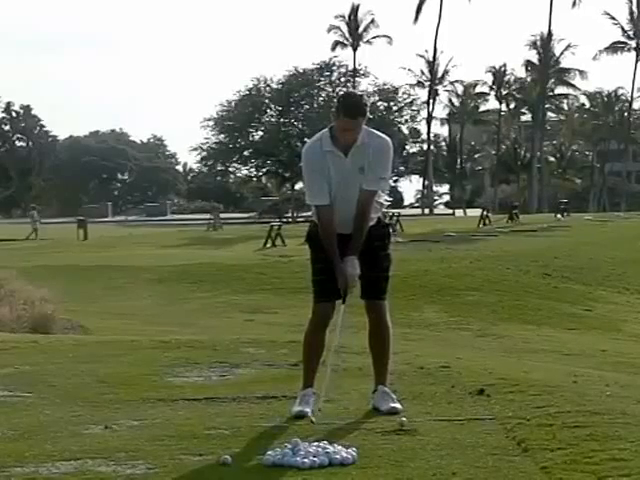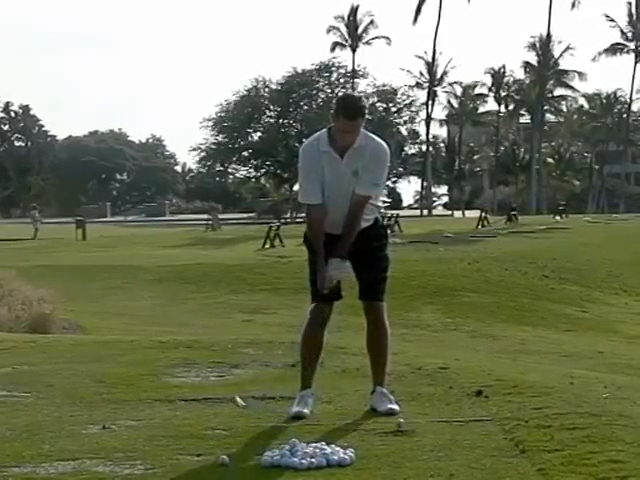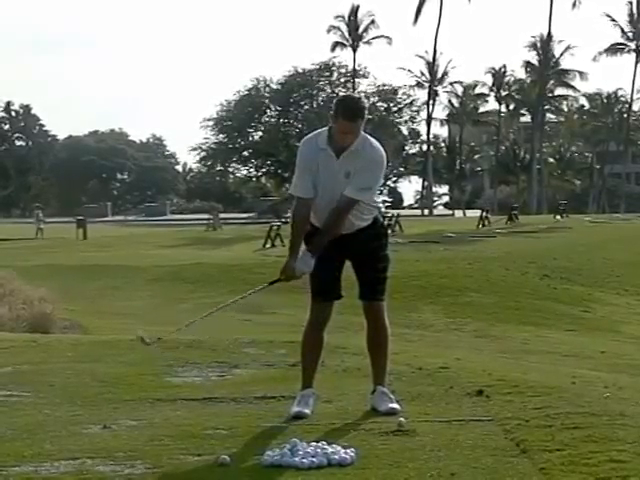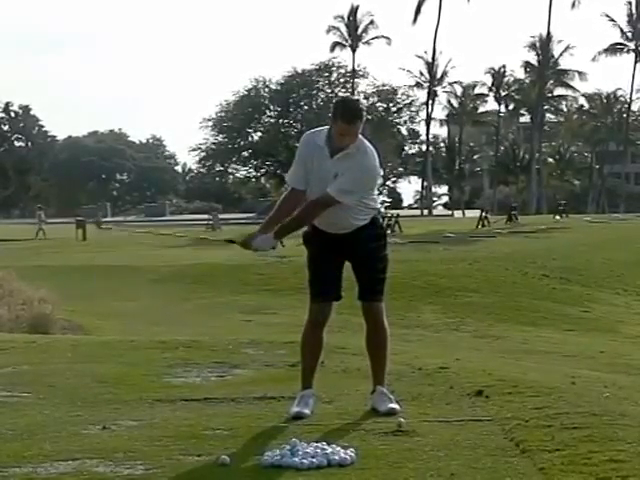
dt=1s
person 1, frame 1
left shoulder: (380, 145)
right shoulder: (313, 151)
left elbow: (365, 204)
right elbow: (323, 213)
left wrist: (354, 257)
right wrist: (337, 264)
left hip: (369, 232)
right hip: (327, 234)
left knee: (377, 309)
right knee: (321, 312)
left ankle: (381, 389)
right ankle: (307, 391)
person 1, frame 2
left shoulder: (377, 150)
right shoulder: (310, 150)
left elbow: (358, 207)
right elbow: (314, 212)
left wrist: (340, 259)
right wrist: (321, 264)
left hip: (366, 233)
right hip: (325, 233)
left knee: (375, 311)
right knee: (319, 314)
left ankle: (379, 390)
right ankle: (305, 391)
person 1, frame 3
left shoulder: (374, 154)
right shoulder: (310, 147)
left elbow: (343, 209)
right elbow: (302, 205)
left wrist: (311, 253)
right wrist: (293, 254)
left hip: (366, 233)
right hip: (322, 233)
left knee: (376, 311)
right knee: (319, 314)
left ankle: (380, 390)
right ankle: (306, 391)
person 1, frame 4
left shoulder: (366, 161)
right shoulder: (310, 142)
left elbow: (319, 205)
right elbow: (296, 193)
left wrist: (275, 236)
right wrist: (263, 229)
left hip: (364, 235)
right hip: (323, 236)
left knee: (374, 312)
right knee: (317, 314)
left ankle: (380, 390)
right ankle: (306, 391)
